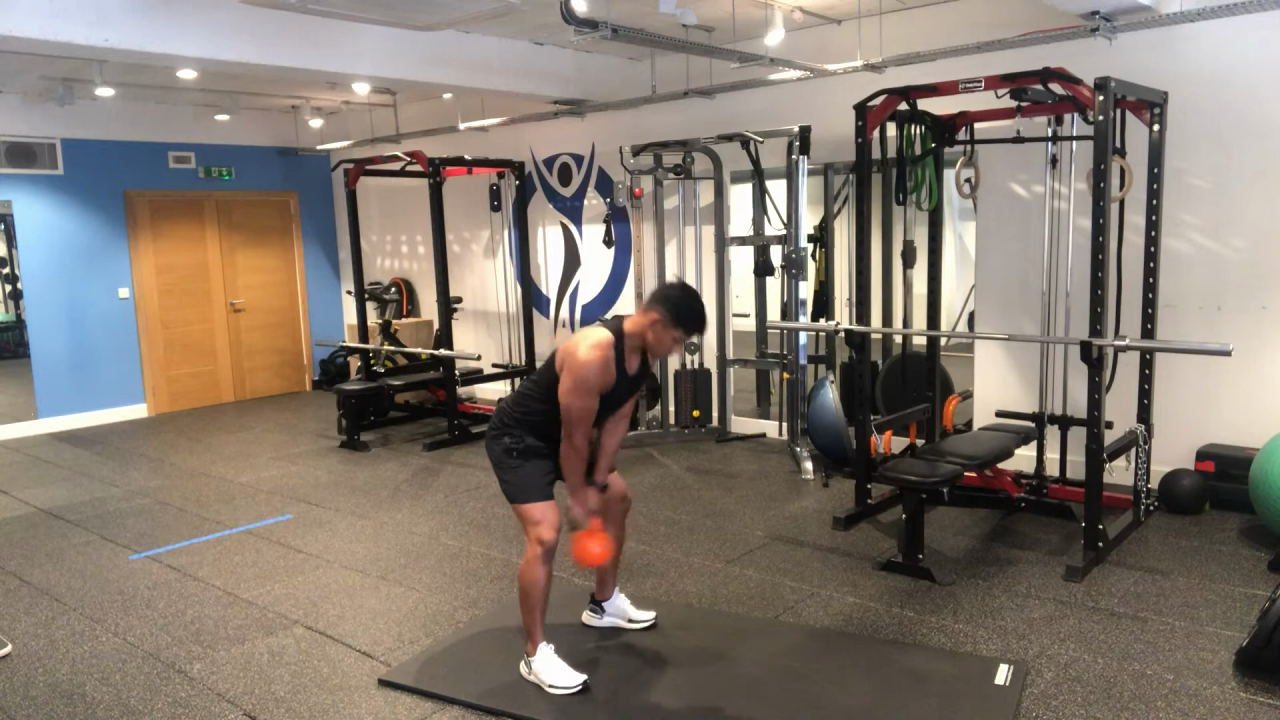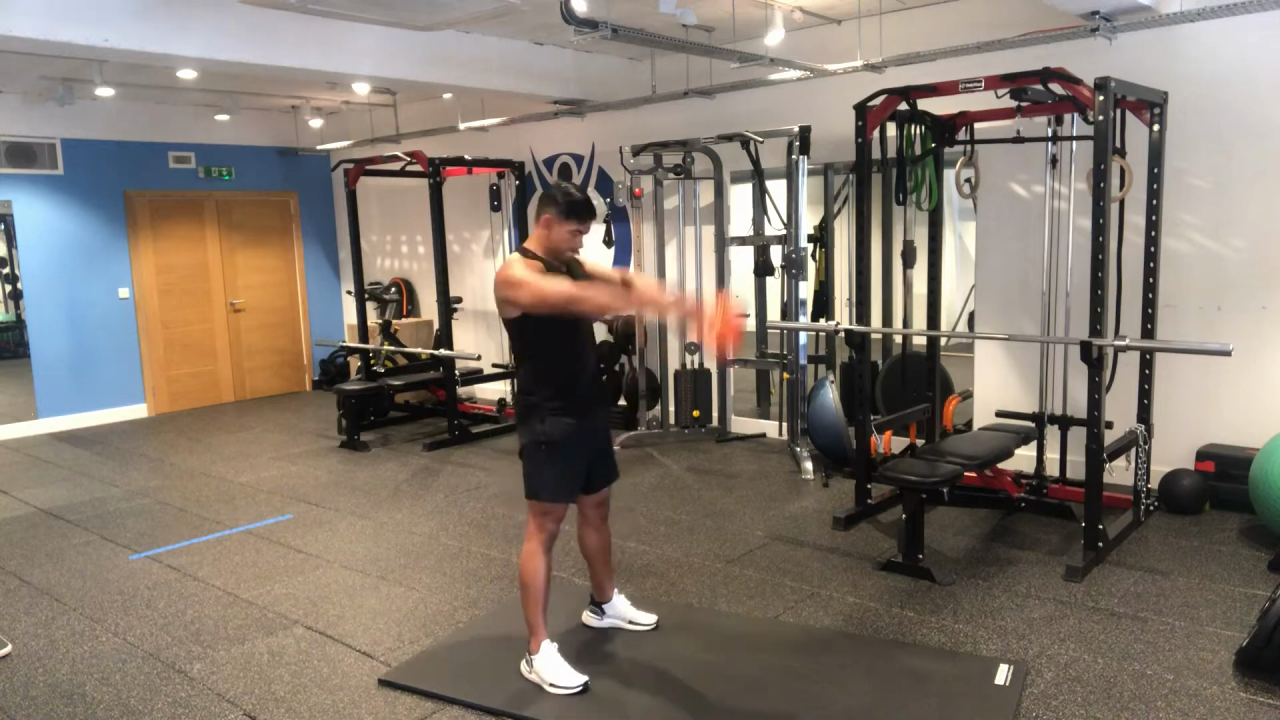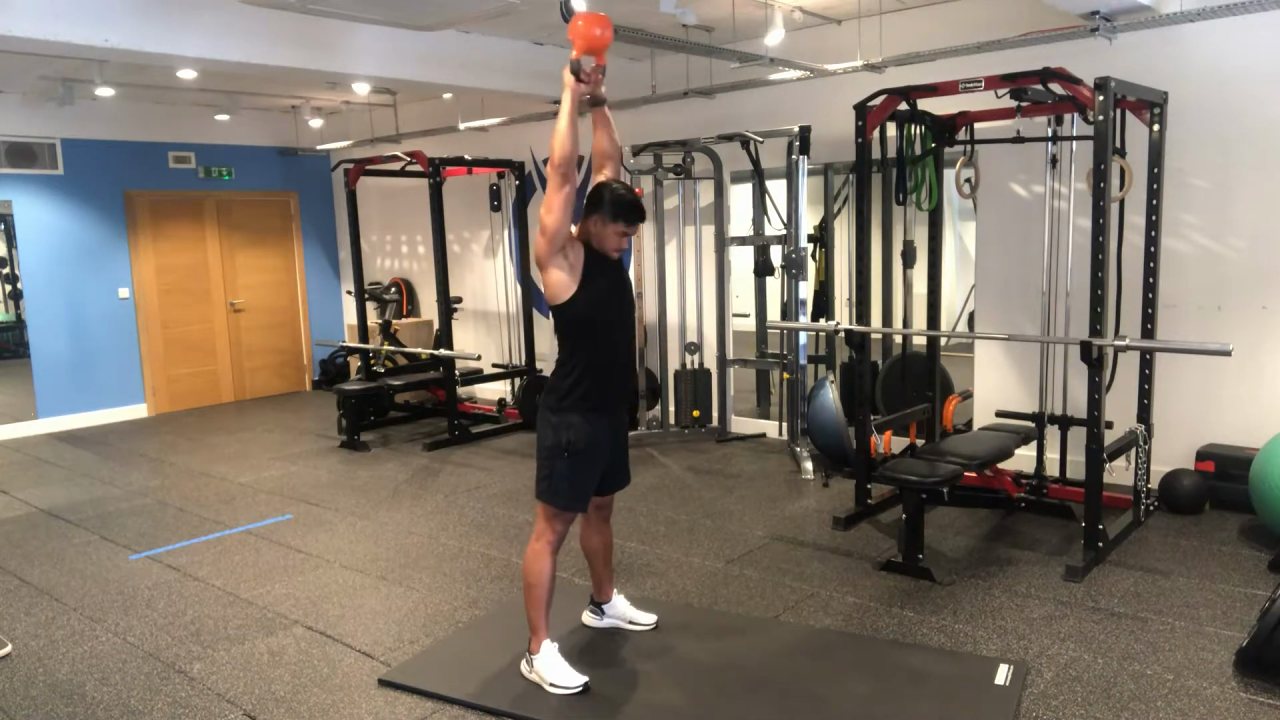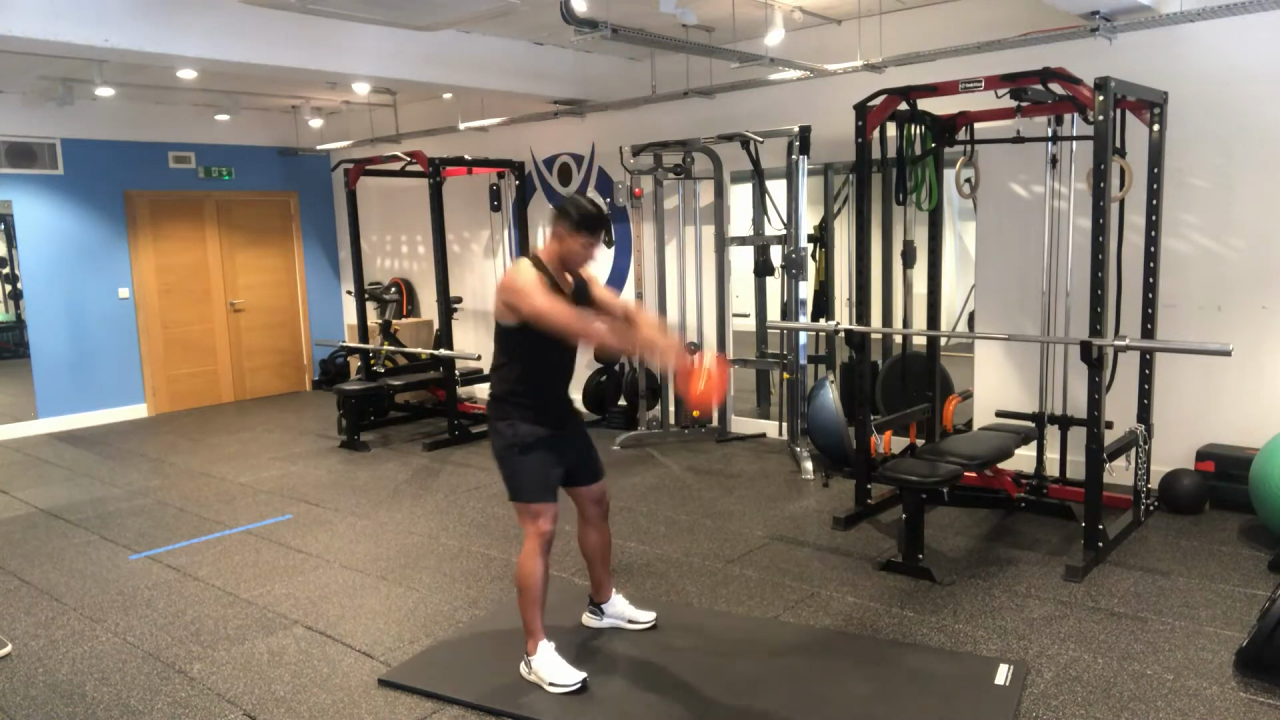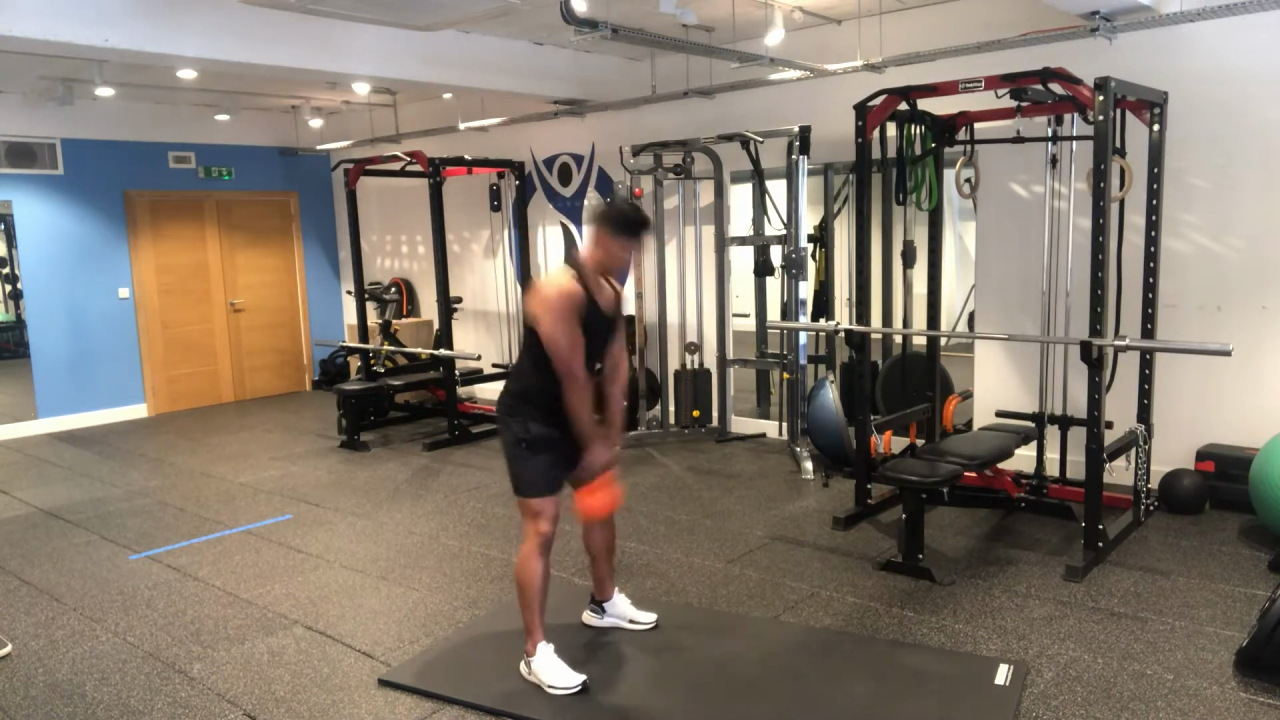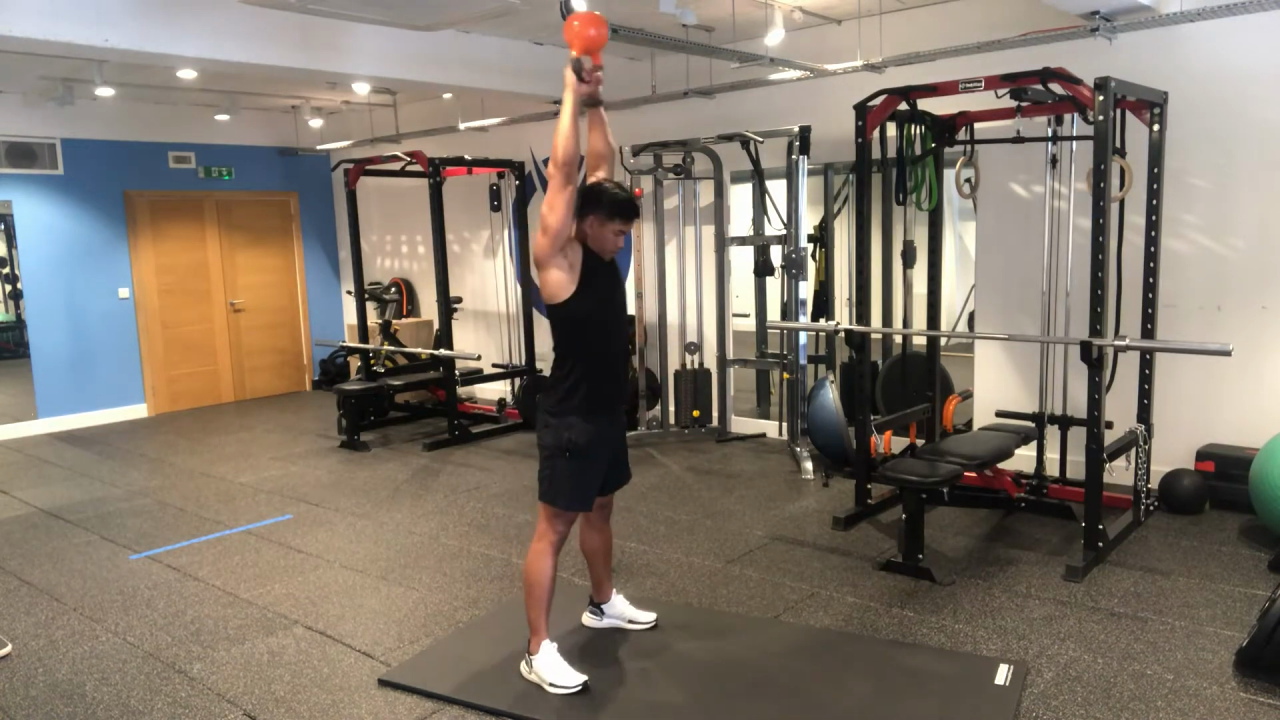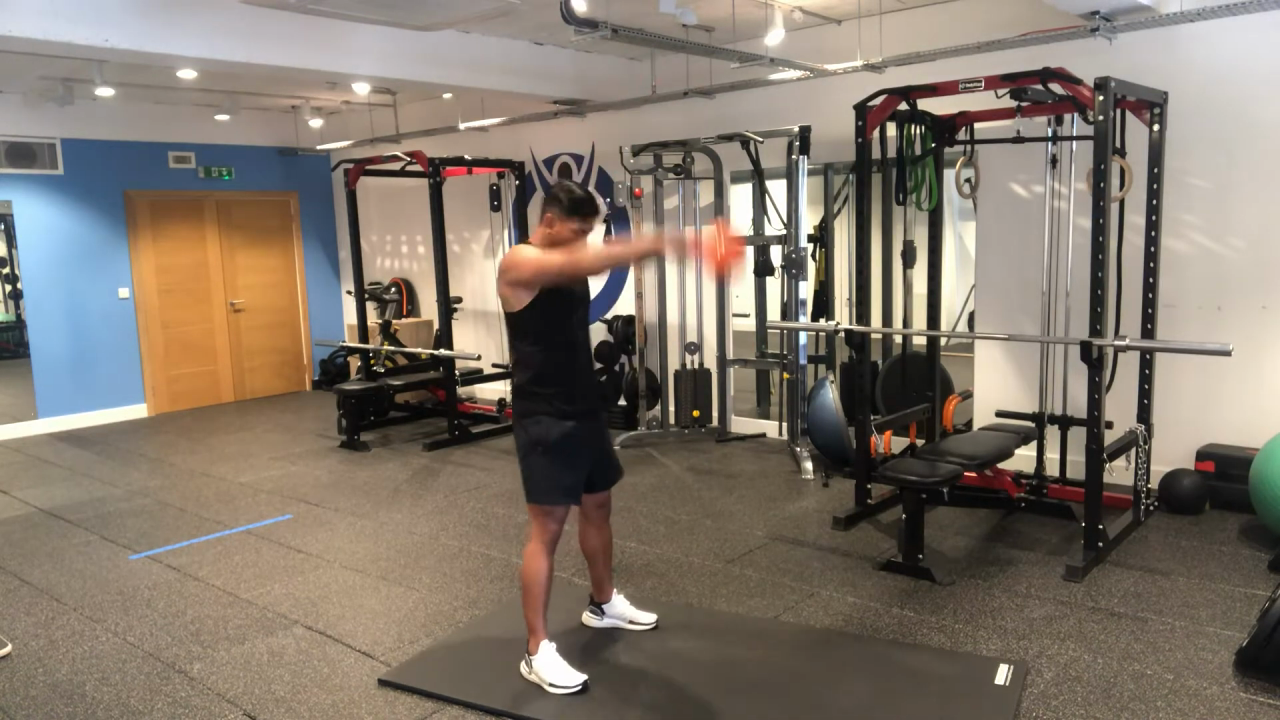
dt=0.7s
person 1, frame 1
left shoulder: (642, 352)
right shoulder: (592, 355)
left elbow: (617, 420)
right elbow: (574, 438)
left wrist: (600, 482)
right wrist: (578, 496)
left hip: (564, 435)
right hip: (519, 437)
left knee: (617, 502)
right knee: (545, 535)
left ankle: (604, 602)
right ankle: (535, 654)
person 1, frame 2
left shoulder: (574, 266)
right shoulder: (516, 275)
left elbow: (625, 283)
right elbow: (582, 302)
left wrist: (674, 300)
right wrist: (661, 307)
left hip: (588, 410)
right hip: (547, 419)
left knee: (596, 507)
right knee: (544, 527)
left ankle: (603, 604)
right ankle: (537, 653)
person 1, frame 3
left shoulder: (608, 252)
right shoulder: (561, 256)
left elbow: (608, 163)
right elbow: (562, 173)
left wrist: (597, 103)
right wrist: (570, 98)
left hip: (610, 412)
right hip: (572, 417)
left knee: (599, 512)
right knee: (553, 527)
left ankle: (603, 603)
right ankle: (538, 652)
person 1, frame 4
left shoulder: (578, 277)
right shoulder: (523, 281)
left elbow: (627, 316)
right elbow: (583, 328)
left wrist: (668, 340)
right wrist: (653, 349)
left hip: (559, 414)
right hip: (519, 423)
left knee: (595, 504)
right knee: (541, 529)
left ankle: (603, 606)
right ankle: (536, 653)
person 1, frame 5
left shoulder: (610, 291)
right shoulder: (559, 291)
left elbow: (615, 365)
right elbow: (573, 374)
left wrist: (610, 436)
right wrist: (591, 442)
left hip: (573, 418)
right hip: (530, 419)
right knee: (542, 526)
left ankle: (604, 603)
right ankle: (535, 654)
person 1, frame 6
left shoulder: (602, 254)
right shoulder: (559, 257)
left elbow: (602, 165)
right elbow: (563, 173)
left wrist: (594, 104)
right wrist: (571, 99)
left hip: (608, 414)
right hip: (571, 419)
left knee: (599, 513)
right knee: (554, 529)
left ankle: (603, 603)
right ankle: (538, 652)
person 1, frame 7
left shoulder: (570, 271)
right shoulder: (521, 262)
right elbow: (581, 261)
left wrist: (680, 242)
right wrist: (659, 242)
left hip: (586, 411)
right hip: (543, 418)
left knee: (598, 507)
right knee: (547, 529)
left ankle: (603, 604)
right ankle: (537, 652)
